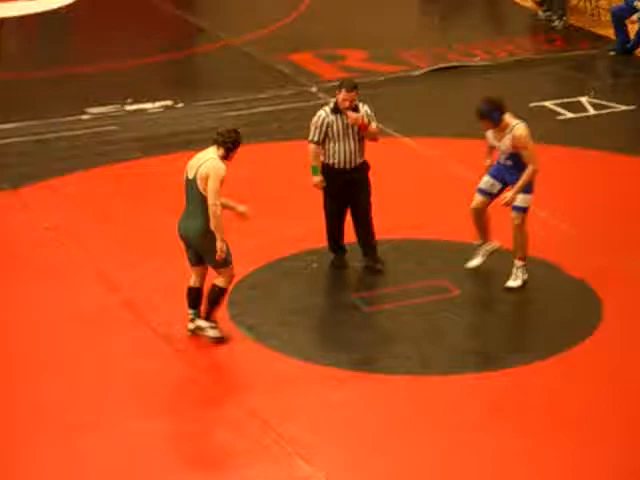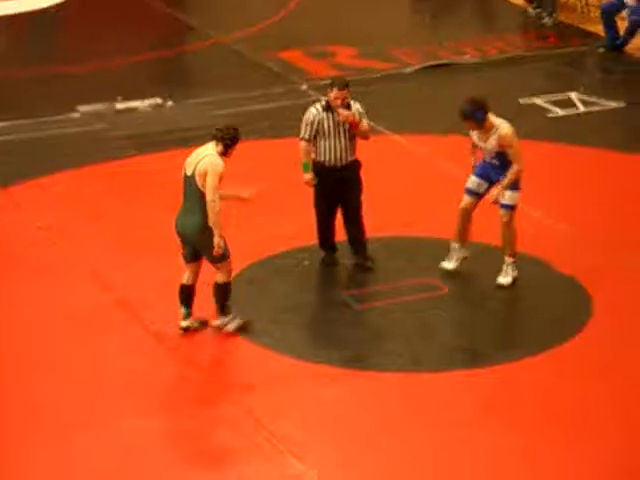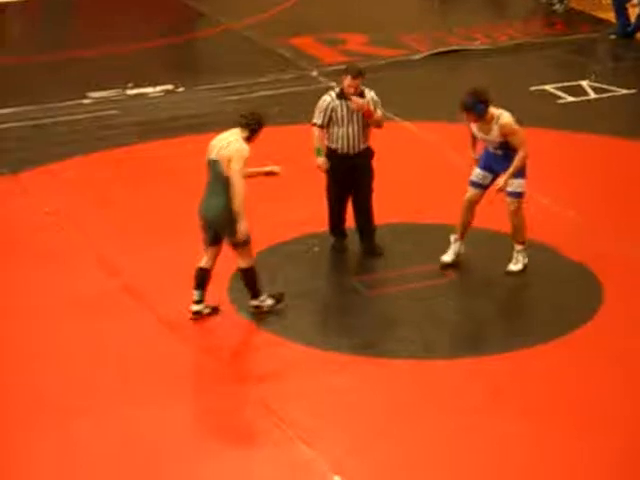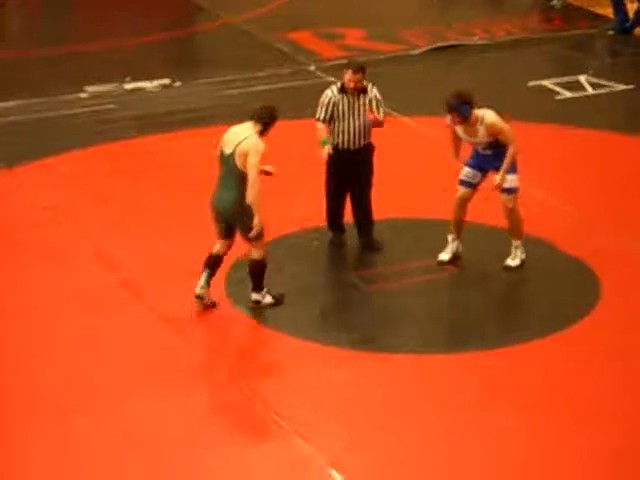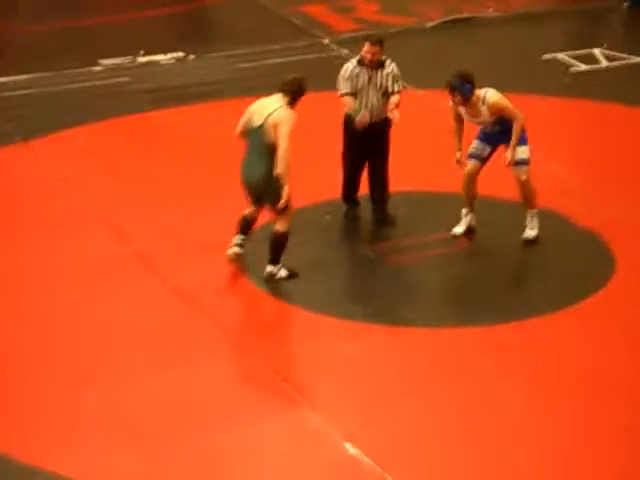
dt=0.1s
person 1, frame 1
left shoulder: (197, 158)
right shoulder: (217, 166)
right elbow: (213, 205)
left wrist: (233, 206)
right wrist: (220, 239)
left hip: (185, 226)
right hip: (202, 229)
left knee: (198, 273)
right knee: (226, 274)
left ankle: (193, 320)
right ankle: (205, 320)
person 1, frame 2
left shoulder: (195, 155)
right shoulder: (215, 162)
right elbow: (212, 201)
left wrist: (237, 195)
right wrist: (217, 234)
left hip: (182, 223)
right hip: (200, 226)
left knee: (191, 271)
right knee: (224, 269)
left ankle: (186, 319)
right ankle: (224, 318)
person 1, frame 3
left shoulder: (218, 139)
right shoulder: (241, 148)
right elbow: (237, 185)
left wrist: (264, 170)
right wrist: (242, 220)
left hip: (206, 207)
right hip: (223, 210)
left knee: (210, 255)
right knee: (245, 255)
left ankle: (198, 304)
right ankle: (258, 300)
person 1, frame 4
left shoulder: (230, 132)
right shoulder: (255, 143)
right elbow: (253, 181)
left wrist: (258, 168)
right wrist: (256, 214)
left hip: (218, 200)
right hip: (237, 203)
left knee: (224, 243)
right knee: (258, 246)
left ankle: (203, 288)
right ankle: (258, 294)
person 1, frame 5
left shoulder: (257, 104)
right shoulder: (286, 115)
left elbow: (240, 131)
right elbow: (283, 150)
right wrist: (286, 185)
left hip: (247, 171)
right hip: (266, 176)
left knee: (255, 207)
right knee: (282, 218)
left ankle: (237, 245)
right ankle: (273, 267)
person 2, frame 1
left shoulder: (364, 110)
right shoulder: (324, 116)
left elbow: (375, 137)
right elbow: (314, 145)
left wrist: (361, 124)
right wrist: (316, 172)
left hip: (358, 170)
right hip: (333, 172)
left knee: (363, 213)
right knee: (334, 215)
left ankle: (371, 255)
right ankle: (338, 253)
person 2, frame 2
left shoulder: (355, 108)
right shoulder: (315, 113)
left elbow: (366, 135)
right elbow: (305, 142)
left wrist: (352, 121)
right wrist: (307, 169)
left hip: (349, 168)
right hip: (324, 170)
left knee: (354, 211)
right knee: (325, 213)
left ankle: (360, 253)
right ankle: (328, 251)
person 2, frame 3
left shoulder: (370, 97)
right shoulder: (329, 100)
left elbow: (380, 122)
right elbow: (318, 127)
left wrist: (365, 111)
right wrist: (319, 154)
left hip: (362, 155)
right hip: (337, 157)
left knee: (364, 199)
right knee: (337, 199)
left ankle: (368, 240)
right ankle: (338, 237)
person 2, frame 4
left shoulder: (372, 93)
right shoulder: (331, 94)
left elbow: (381, 120)
right elbow: (321, 122)
left wrist: (374, 120)
right wrist: (325, 144)
left hip: (362, 151)
right hip: (338, 151)
left knee: (363, 194)
right knee: (336, 193)
left ankle: (366, 235)
right ankle: (337, 231)
person 2, frame 5
left shoulder: (390, 68)
right shoulder: (350, 68)
left elbow: (396, 93)
right elbow: (345, 97)
left wrist: (393, 108)
right wrist: (358, 112)
left hip: (379, 125)
right hip: (356, 125)
left knee: (379, 168)
right knee: (352, 166)
left ankle: (380, 209)
right ankle: (351, 204)
person 3, frame 1
left shoulder: (519, 133)
right shoulder: (491, 126)
left elbow: (533, 167)
left wrist: (514, 192)
right wrist: (489, 157)
left hip: (522, 173)
right hip: (500, 167)
left knee: (517, 222)
right knee: (476, 207)
left ankle: (520, 269)
right ankle: (486, 244)
person 3, frame 2
left shoulder: (504, 132)
right shoulder: (475, 127)
left elbow: (518, 165)
left wrist: (499, 189)
right wrist: (474, 157)
left hip: (507, 172)
right hip: (486, 166)
left knee: (505, 219)
right knee: (464, 208)
left ankle: (510, 267)
right ankle: (458, 251)
person 3, frame 3
left shoulder: (504, 122)
right shoulder: (471, 119)
left elbow: (523, 151)
left wrist: (506, 177)
right wrist: (475, 153)
left hip: (512, 160)
right hip: (490, 157)
left knee: (514, 208)
right knee: (469, 199)
left ankle: (520, 254)
right ankle: (456, 245)
person 3, frame 4
left shoulder: (490, 121)
right shoulder: (453, 122)
left elbow: (512, 144)
left wrist: (502, 174)
right wrist: (457, 159)
left hip: (501, 156)
right hip: (479, 155)
left knee: (509, 204)
right knee: (460, 198)
left ankle: (518, 250)
right ankle: (454, 244)
person 3, frame 5
left shoulder: (491, 100)
right shoulder: (455, 105)
left elbow: (518, 118)
right elbow: (458, 123)
left wrist: (512, 150)
right wrist: (458, 149)
left hip: (512, 128)
right hip: (489, 131)
left knee: (522, 177)
right knee: (469, 173)
left ankle: (532, 220)
right ankle: (467, 218)
